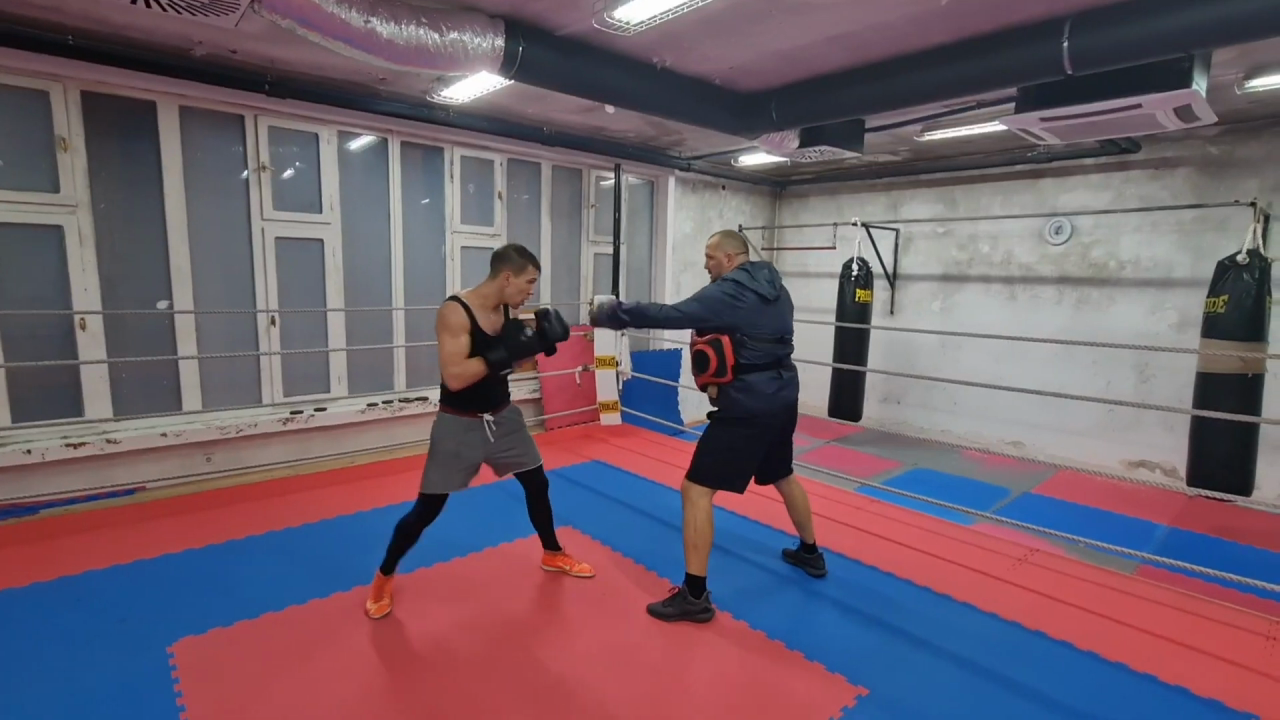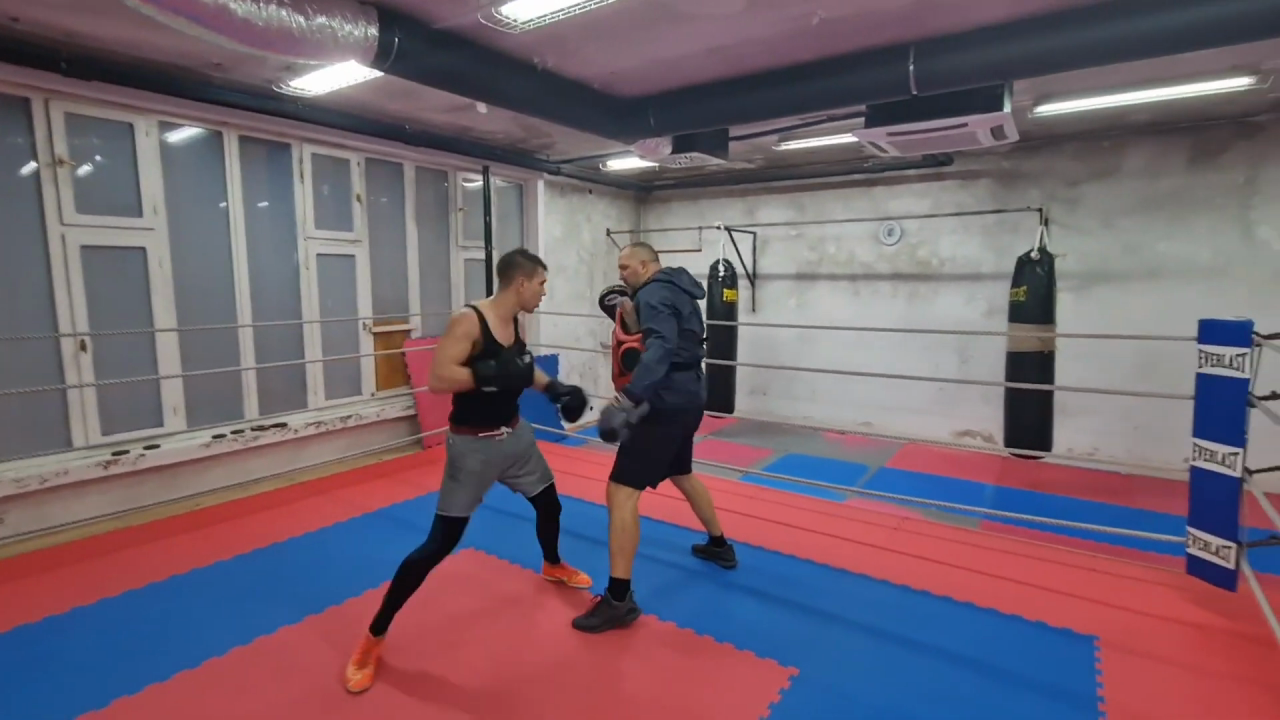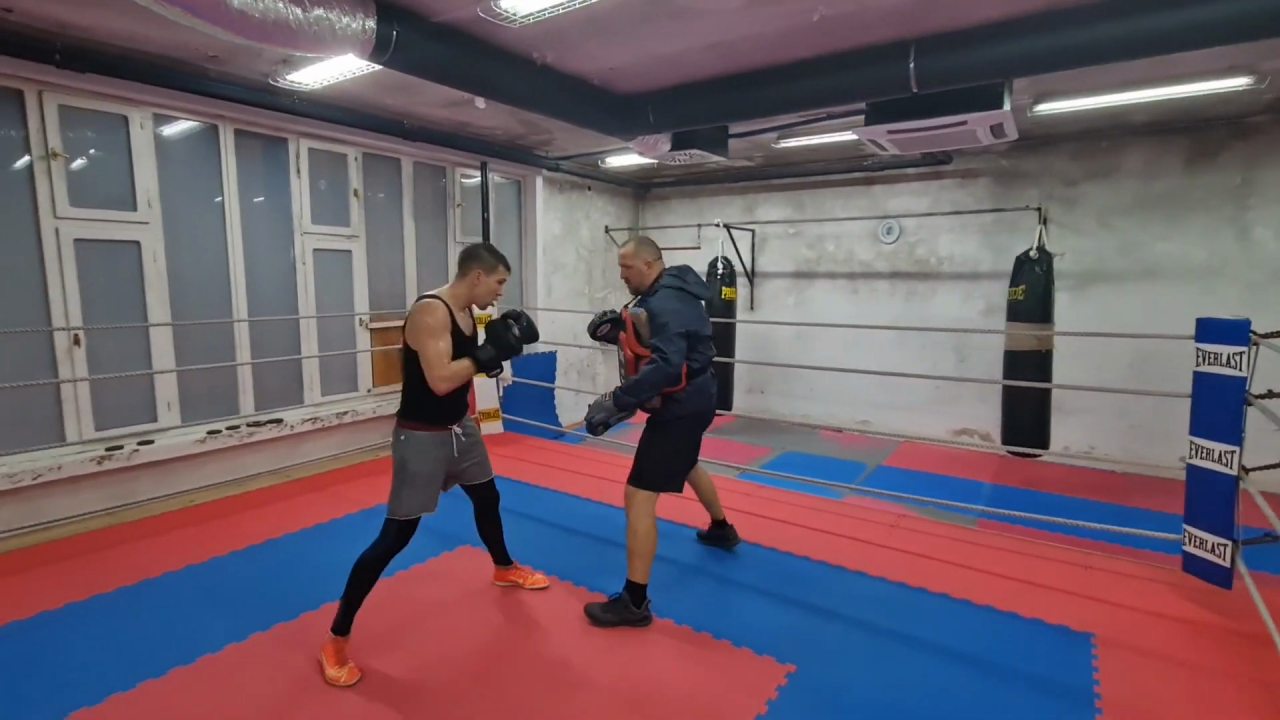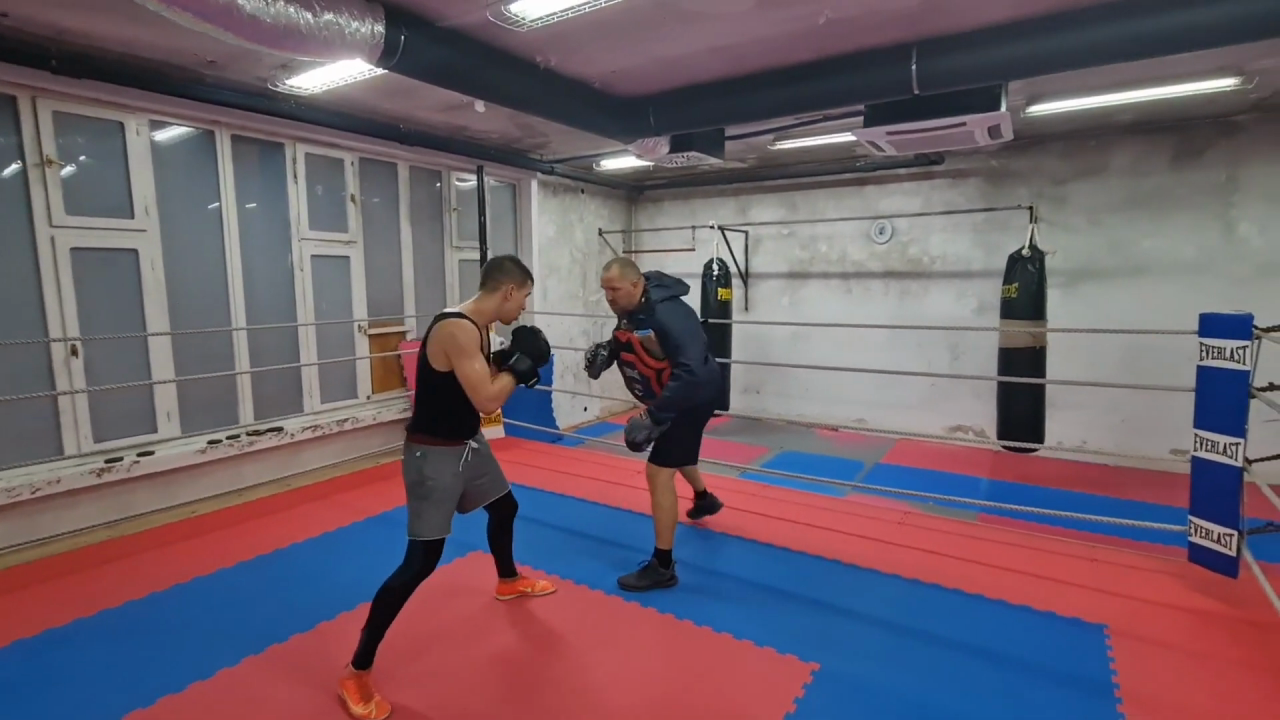
dt=1s
person 1, frame 1
left shoulder: (507, 308)
right shoulder: (454, 312)
right elbow: (454, 378)
left wrist: (543, 338)
right wrist: (504, 352)
left hip: (503, 416)
right hip: (459, 423)
left knee: (538, 484)
right knee: (427, 508)
left ankle: (553, 554)
right ankle: (384, 577)
person 1, frame 2
left shoulder: (514, 320)
right shoulder: (469, 319)
right elbow: (440, 380)
left wrist: (554, 388)
right wrist: (492, 374)
left hip: (514, 434)
right hip: (472, 442)
left knee: (550, 503)
right knee: (440, 543)
left ankle: (553, 566)
right ankle: (373, 639)
person 1, frame 3
left shoulder: (465, 311)
right shoulder: (430, 310)
left elbow: (469, 364)
right elbow: (440, 381)
left wrist: (502, 341)
right wrist: (487, 352)
left hip: (459, 427)
right hip: (422, 436)
left knee: (488, 496)
right knee: (395, 536)
left ankle: (505, 568)
right ankle: (336, 639)
person 1, frame 4
left shoulder: (478, 324)
right shoulder: (456, 329)
right elbow: (487, 401)
left wrist: (510, 363)
right wrist: (523, 365)
left hip: (468, 443)
right hip: (434, 453)
left knee: (504, 506)
right knee: (421, 562)
left ankle: (509, 580)
right ankle: (357, 672)
person 2, frame 1
left shoulder: (727, 293)
right shoulder: (776, 291)
left elbow: (671, 314)
left wrist: (616, 311)
right wrist: (711, 325)
left hip: (746, 408)
right hip: (782, 400)
left knee: (696, 491)
right knee: (782, 476)
left ankle: (695, 595)
right ankle: (810, 553)
person 2, frame 2
left shoulder: (652, 296)
right shoulder: (676, 292)
left elbow: (660, 348)
left wrist: (629, 399)
right wrist: (624, 312)
left hip: (666, 403)
right hip: (687, 399)
left knee: (621, 492)
right knee: (681, 474)
left ankle: (619, 600)
right ankle: (720, 545)
person 2, frame 3
left shoulder: (666, 304)
right shoulder: (668, 293)
left elbow: (665, 365)
left wrist: (616, 401)
right wrist: (618, 329)
left hip: (679, 407)
right hip: (692, 400)
left knee: (639, 496)
right knee: (685, 464)
left ankle: (634, 601)
right ankle: (721, 527)
person 2, frame 4
left shoulder: (669, 315)
right shoulder: (631, 310)
left elbow: (691, 373)
right elbow: (629, 347)
left wrist: (654, 418)
right wrist: (607, 352)
left hip: (695, 396)
right hip: (676, 395)
left knee: (659, 471)
right knee: (674, 452)
left ankle: (662, 567)
right ankle: (704, 498)
